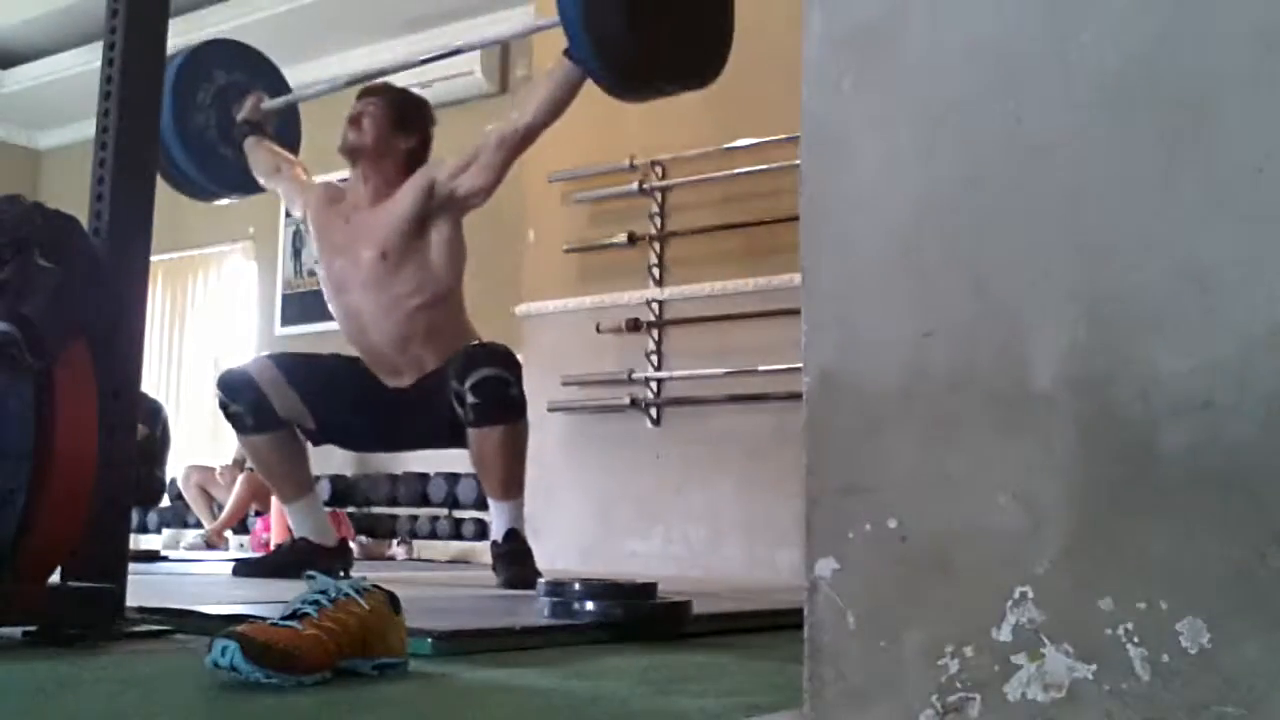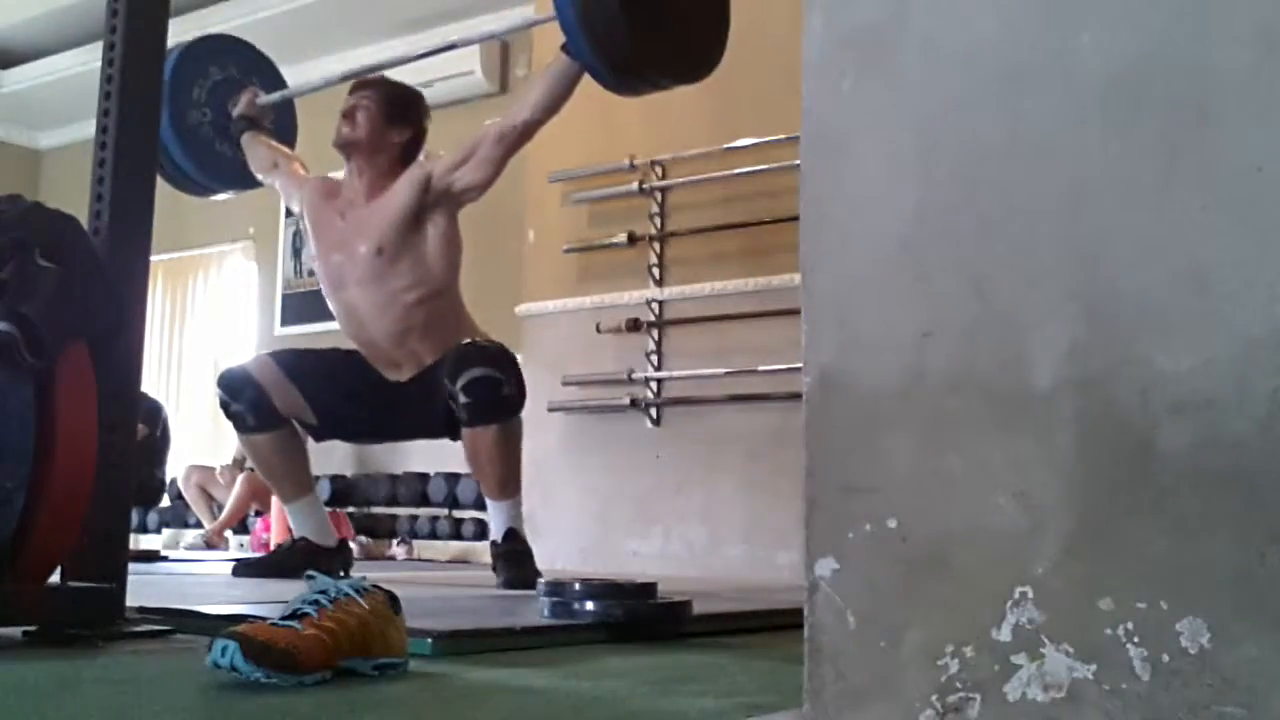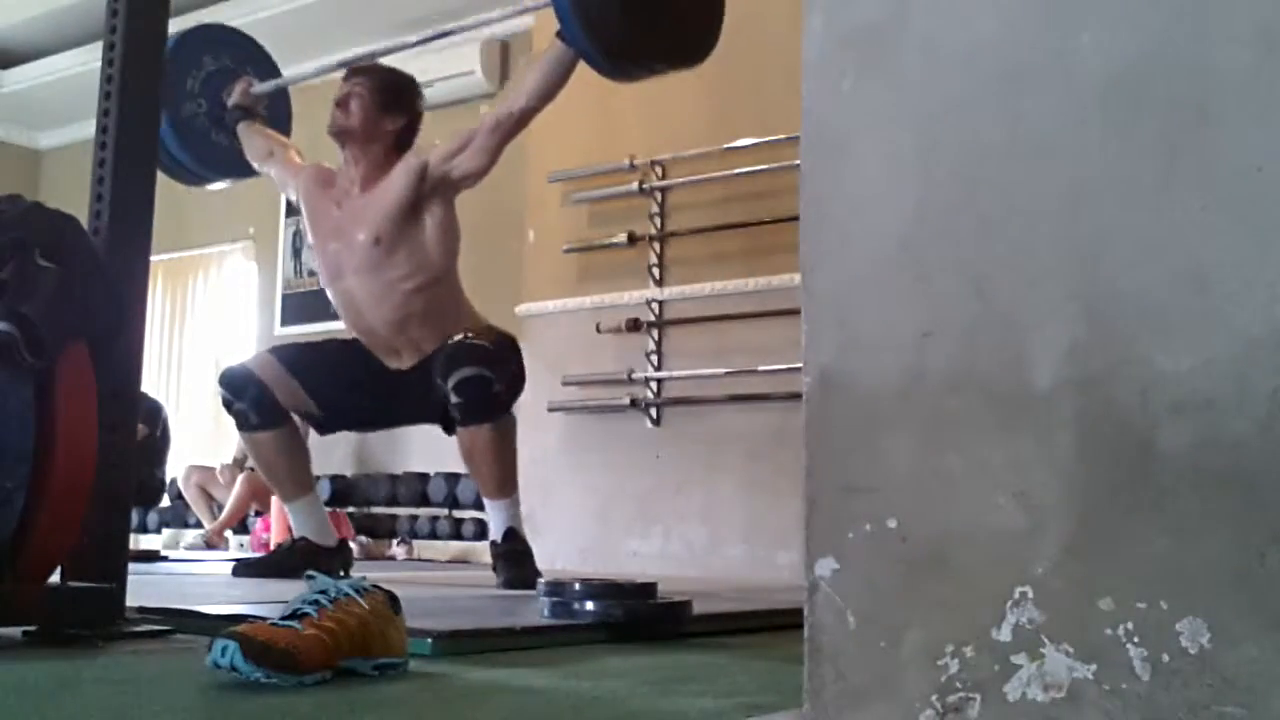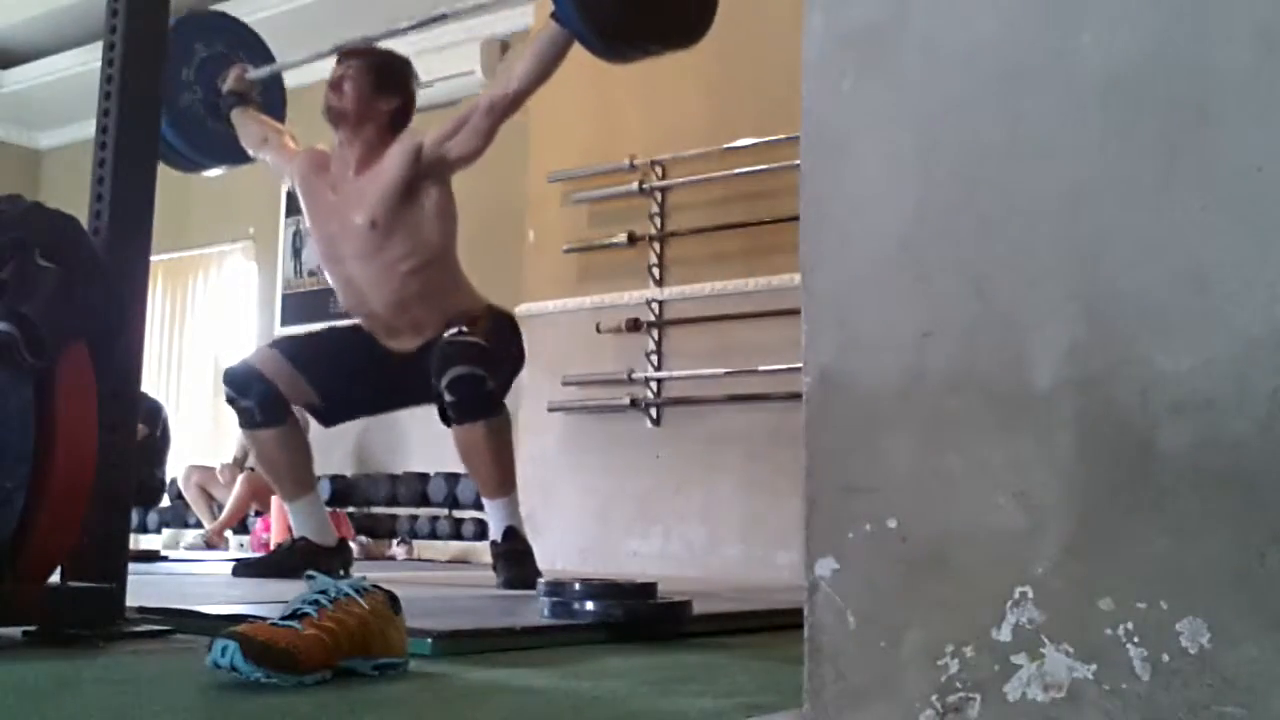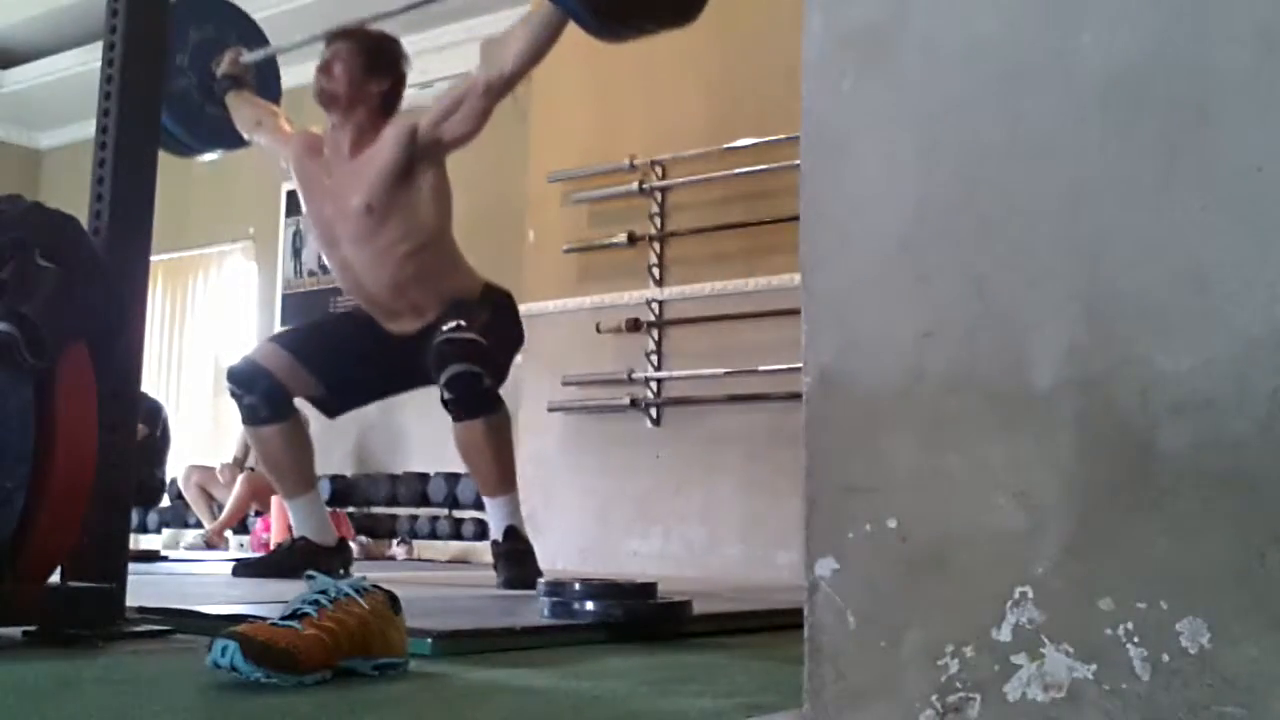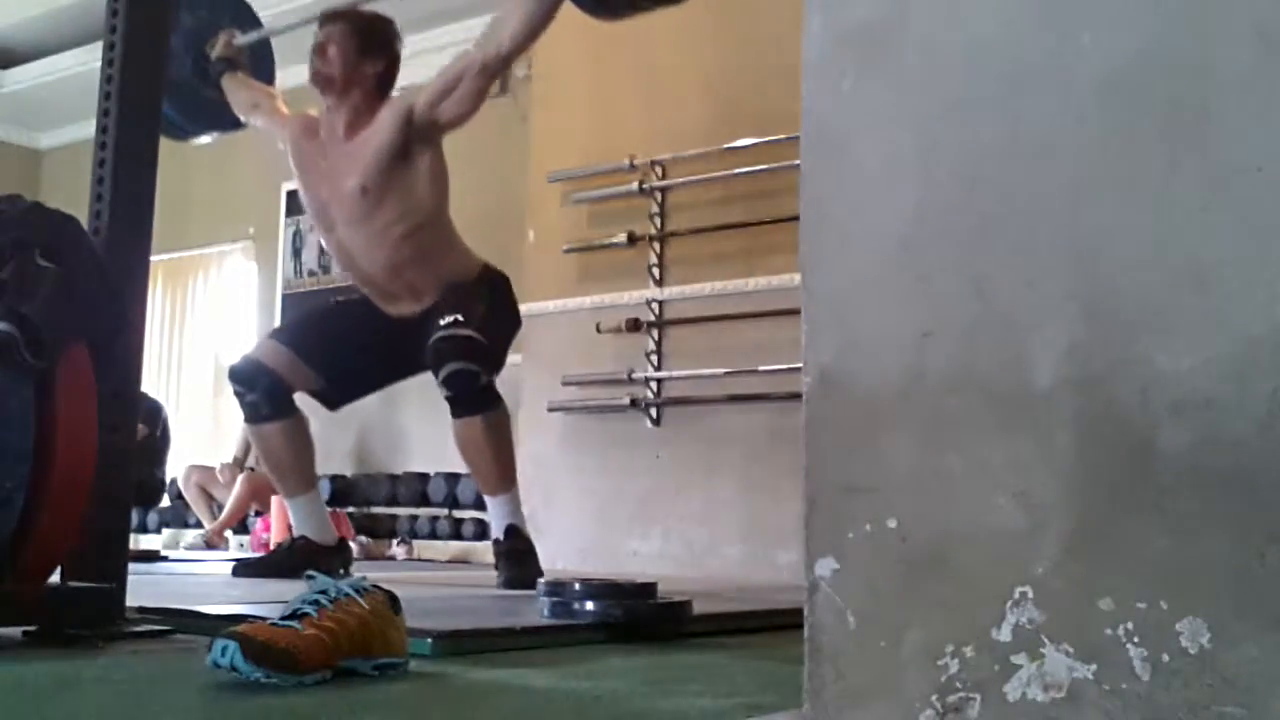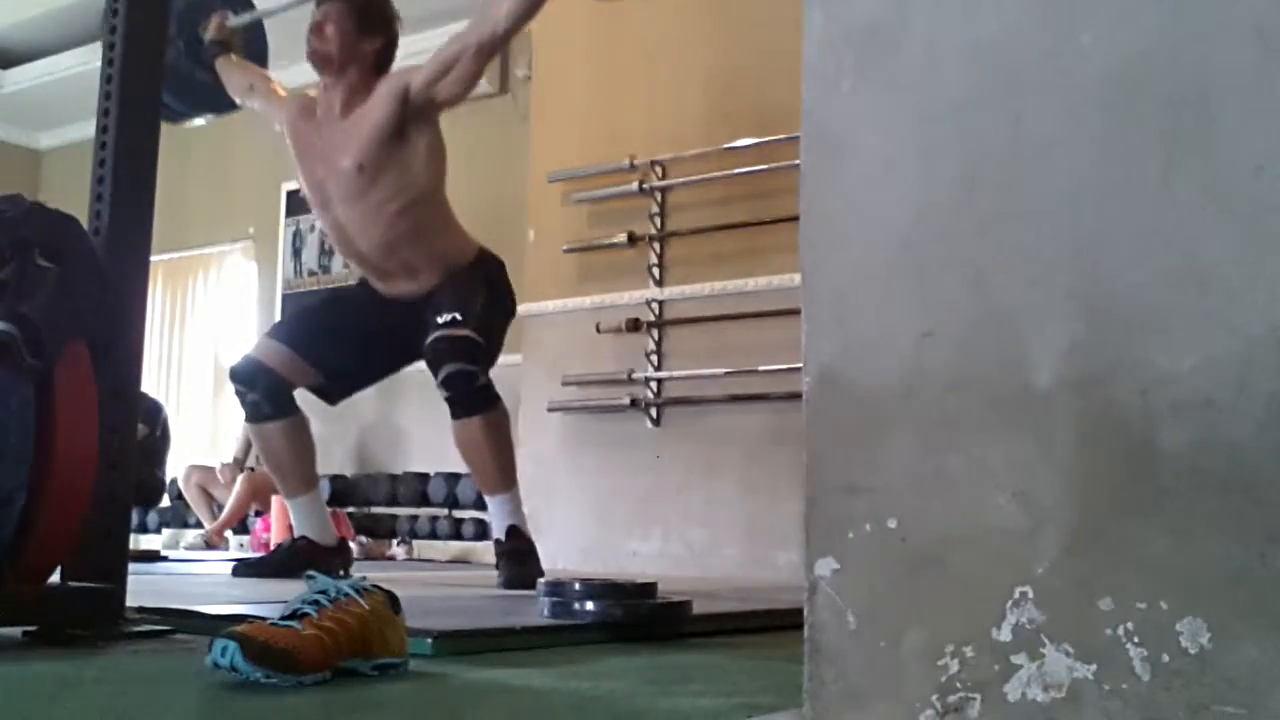
dt=0.1s
person 1, frame 1
left shoulder: (430, 196)
right shoulder: (322, 206)
left elbow: (517, 129)
right elbow: (275, 170)
left wrist: (581, 53)
right wrist: (250, 130)
left hip: (457, 390)
right hip: (381, 394)
left knee: (486, 372)
right knee: (243, 389)
left ankle: (508, 541)
right ankle: (318, 542)
person 1, frame 2
left shoulder: (426, 190)
right shoulder: (317, 199)
left elbow: (515, 123)
right elbow: (270, 164)
left wrist: (577, 47)
right wrist: (246, 123)
left hip: (463, 375)
right hip: (384, 385)
left knee: (477, 377)
right knee: (245, 388)
left ankle: (509, 543)
right ankle: (318, 543)
person 1, frame 3
left shoulder: (422, 178)
right shoulder: (314, 187)
left elbow: (512, 111)
right elbow: (268, 153)
left wrist: (572, 36)
right wrist: (241, 113)
left hip: (462, 365)
right hip: (383, 371)
left knee: (469, 374)
right knee: (247, 385)
left ankle: (508, 541)
right ankle: (318, 542)
person 1, frame 4
left shoulder: (415, 159)
right shoulder: (309, 171)
left elbow: (502, 94)
right elbow: (262, 136)
left wrist: (567, 18)
right wrist: (237, 99)
left hip: (468, 336)
right hip: (387, 346)
left knee: (461, 374)
right knee: (253, 382)
left ankle: (508, 541)
right ankle: (316, 541)
person 1, frame 5
left shoulder: (410, 142)
right shoulder: (304, 154)
left elbow: (496, 74)
right elbow: (258, 121)
left hip: (469, 318)
right hip: (385, 329)
left knee: (459, 369)
right knee: (256, 378)
left ankle: (510, 540)
right ankle: (317, 540)
person 1, frame 6
left shoulder: (405, 120)
right shoulder: (301, 134)
right elbow: (254, 103)
left hip: (466, 298)
right hip: (386, 311)
left knee: (459, 366)
right knee: (257, 375)
left ankle: (511, 540)
right ankle: (316, 539)
person 1, frame 7
left shoulder: (400, 99)
right shoulder: (296, 116)
right elbow: (250, 85)
left hip: (461, 283)
right hip: (381, 296)
left knee: (455, 365)
right knee: (259, 374)
left ankle: (511, 538)
right ankle: (317, 539)
